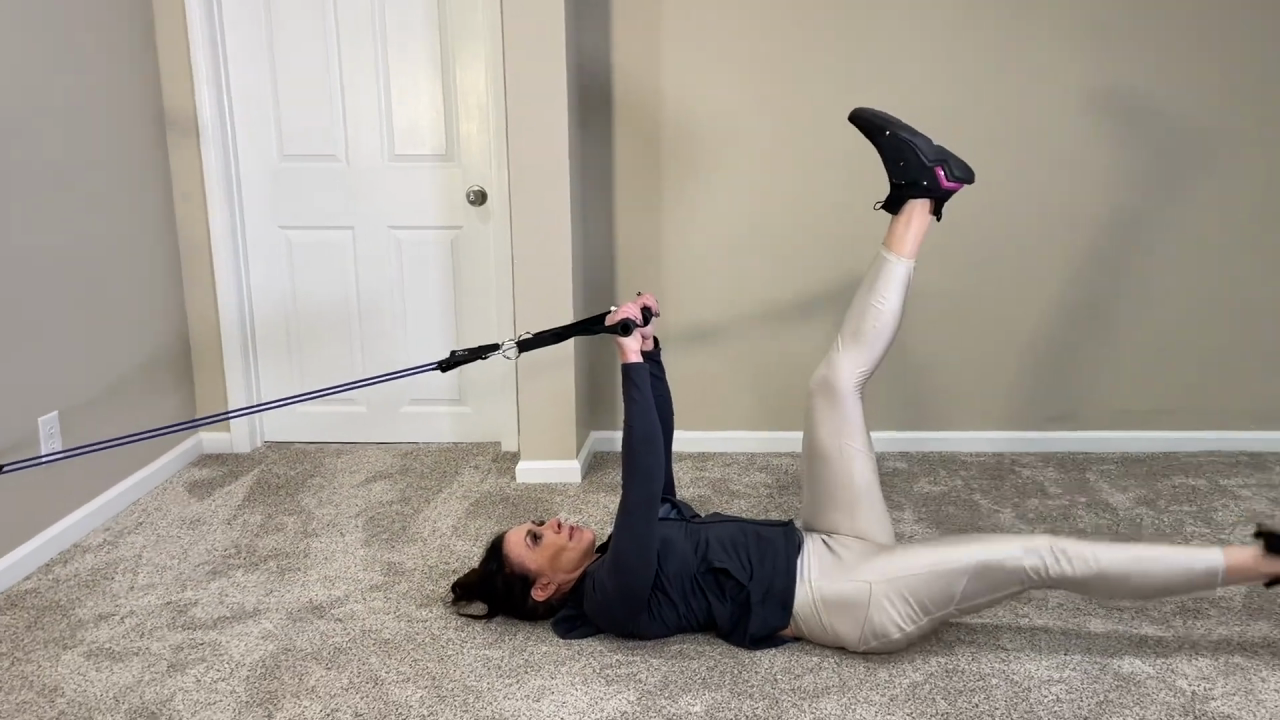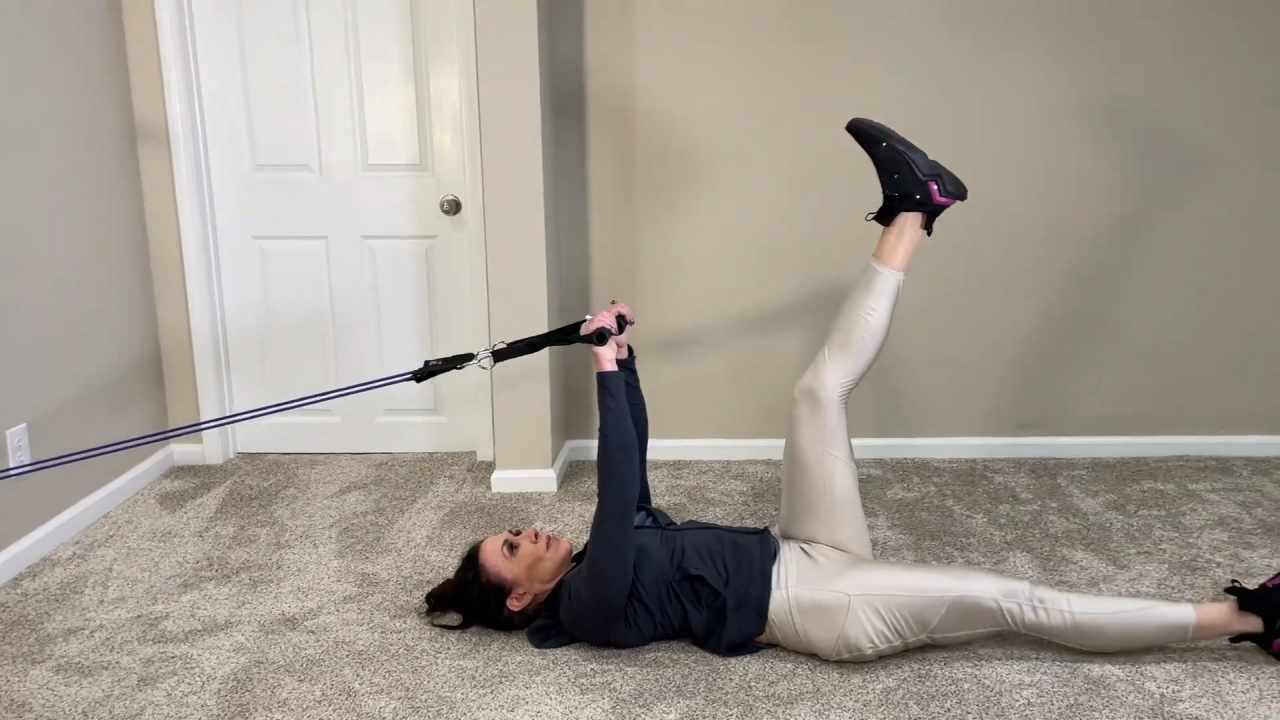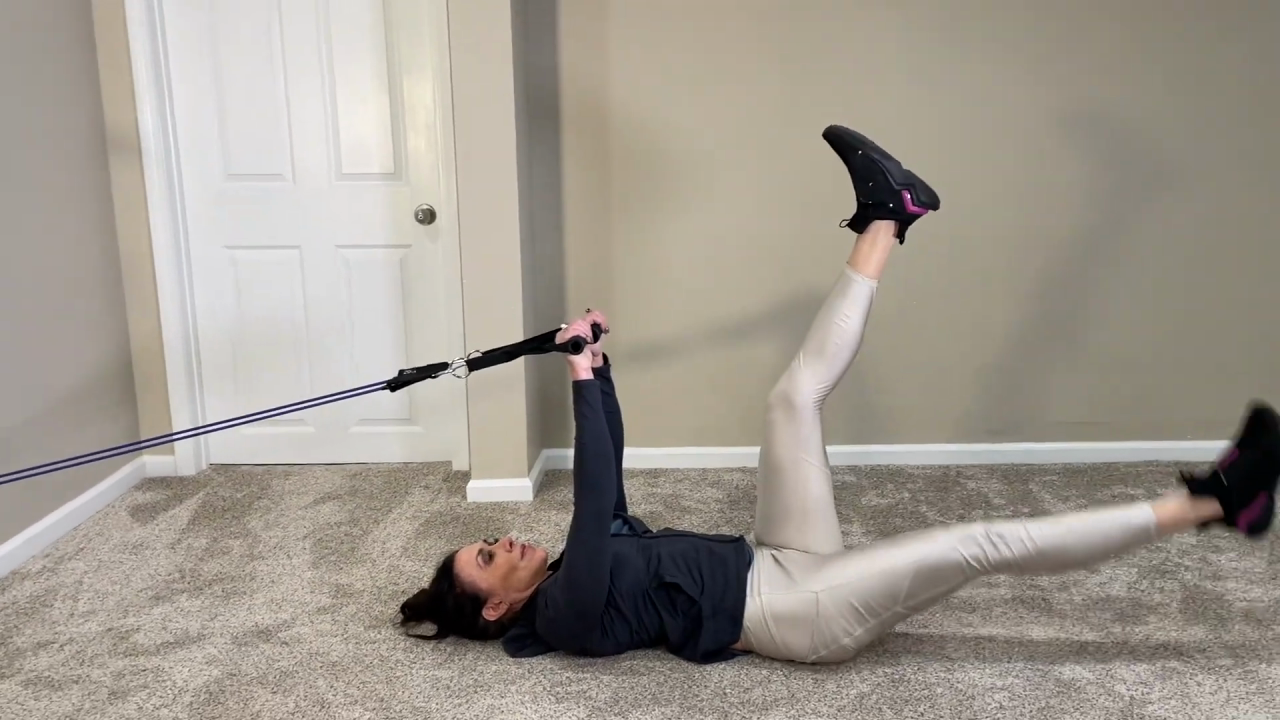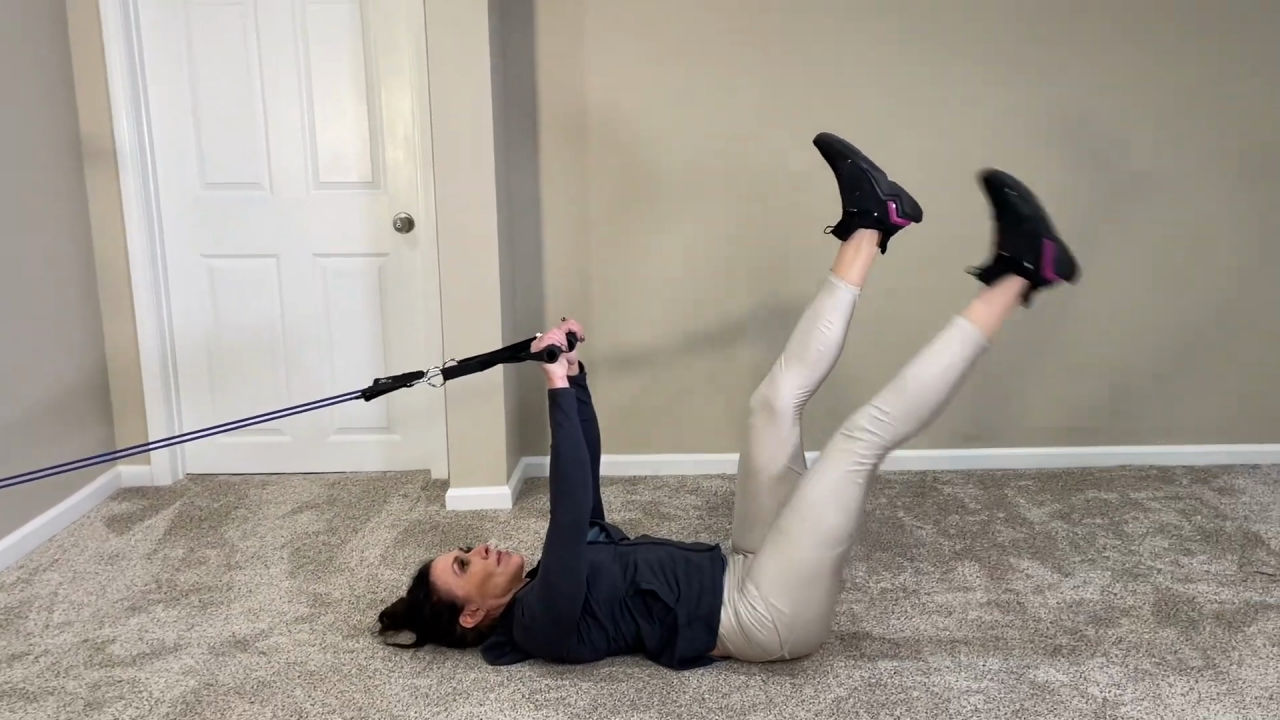
dt=0.4s
person 1, frame 1
left shoulder: (622, 558)
right shoulder: (613, 597)
left elbow: (655, 468)
right elbow: (640, 483)
left wrist: (646, 351)
right wrist: (630, 368)
left hip: (828, 552)
right hip: (846, 599)
left knee: (836, 378)
right knee: (1039, 555)
left ankle: (918, 199)
person 1, frame 2
left shoulder: (598, 564)
right shoulder: (588, 605)
left elbow: (629, 469)
right elbow: (615, 495)
left wrist: (621, 358)
right wrist: (606, 376)
left hip: (802, 559)
right hip: (826, 609)
left knee: (822, 385)
right knee: (1016, 601)
left ankle: (908, 212)
person 1, frame 3
left shoulder: (579, 577)
right shoulder: (567, 615)
left elbow: (605, 496)
right elbow: (592, 504)
left wrist: (595, 369)
right wrist: (581, 386)
left hip: (777, 567)
right hip: (792, 612)
left knee: (795, 393)
right knee: (979, 542)
left ankle: (883, 221)
right ankle: (1202, 503)
person 1, frame 4
left shoulder: (542, 589)
right shoulder: (547, 624)
left elbow: (579, 508)
right elbow: (566, 515)
left wrist: (573, 377)
right wrist: (560, 392)
left hip: (749, 573)
right hip: (768, 614)
left knee: (775, 400)
right knee: (860, 437)
left ankle: (867, 231)
right ankle: (1013, 281)
